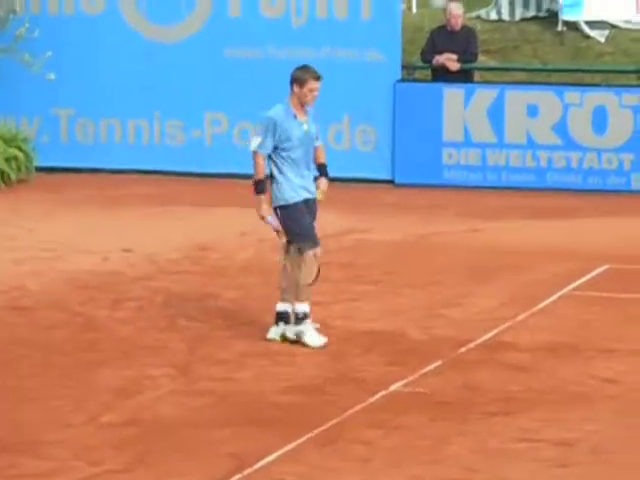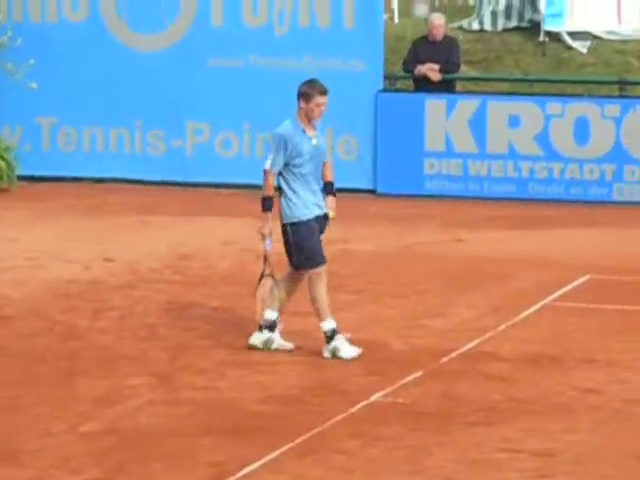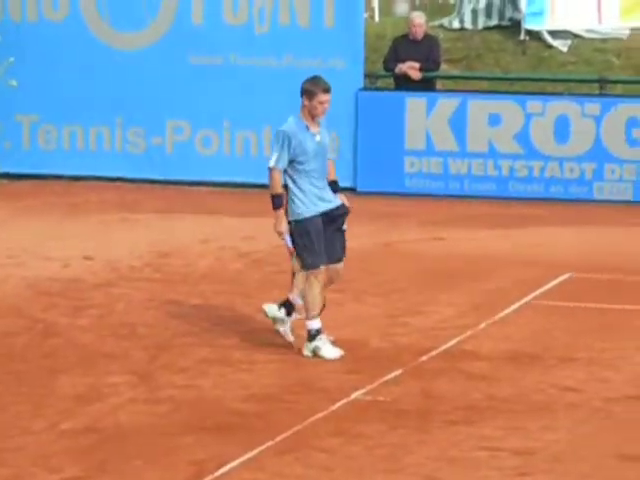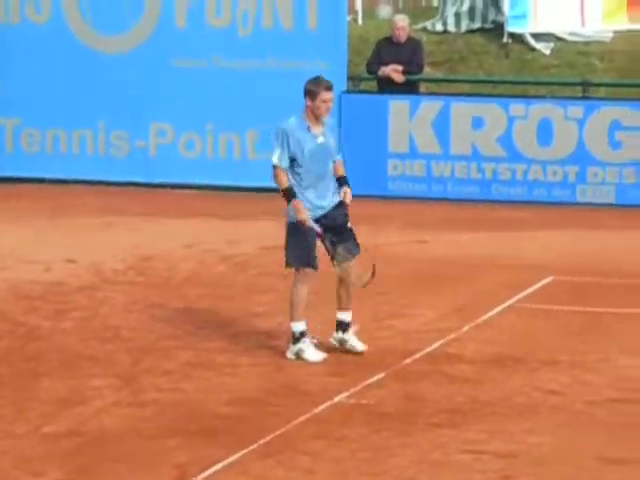
dt=0.2s
person 1, frame 1
left shoulder: (309, 116)
right shoulder: (275, 118)
right elbow: (259, 157)
left wrist: (322, 175)
right wrist: (261, 199)
left hip: (308, 196)
right hip: (288, 200)
left knee: (295, 258)
right knee: (311, 255)
left ankle: (282, 322)
right ankle: (301, 320)
person 1, frame 2
left shoulder: (317, 130)
right shoulder: (284, 134)
right elbow: (270, 175)
left wrist: (330, 193)
right wrist: (267, 217)
left hip: (316, 211)
right hip: (299, 215)
left knee: (296, 273)
right knee: (318, 272)
left ankle: (266, 330)
right ankle: (332, 339)
person 1, frame 3
left shoulder: (322, 128)
right shoulder: (288, 131)
right elbow: (276, 173)
left wrist: (338, 193)
right wrist: (279, 214)
left hip: (329, 208)
right hip: (304, 212)
left knee: (334, 270)
right knee: (315, 272)
right ankle: (314, 338)
person 1, frame 4
left shoulder: (329, 127)
right shoulder: (289, 130)
right elbow: (279, 170)
left wrist: (344, 185)
right wrist: (295, 203)
left hip: (332, 207)
right hip: (304, 214)
left knee: (347, 265)
right knee: (303, 273)
left ankle: (344, 330)
right ankle: (298, 340)
